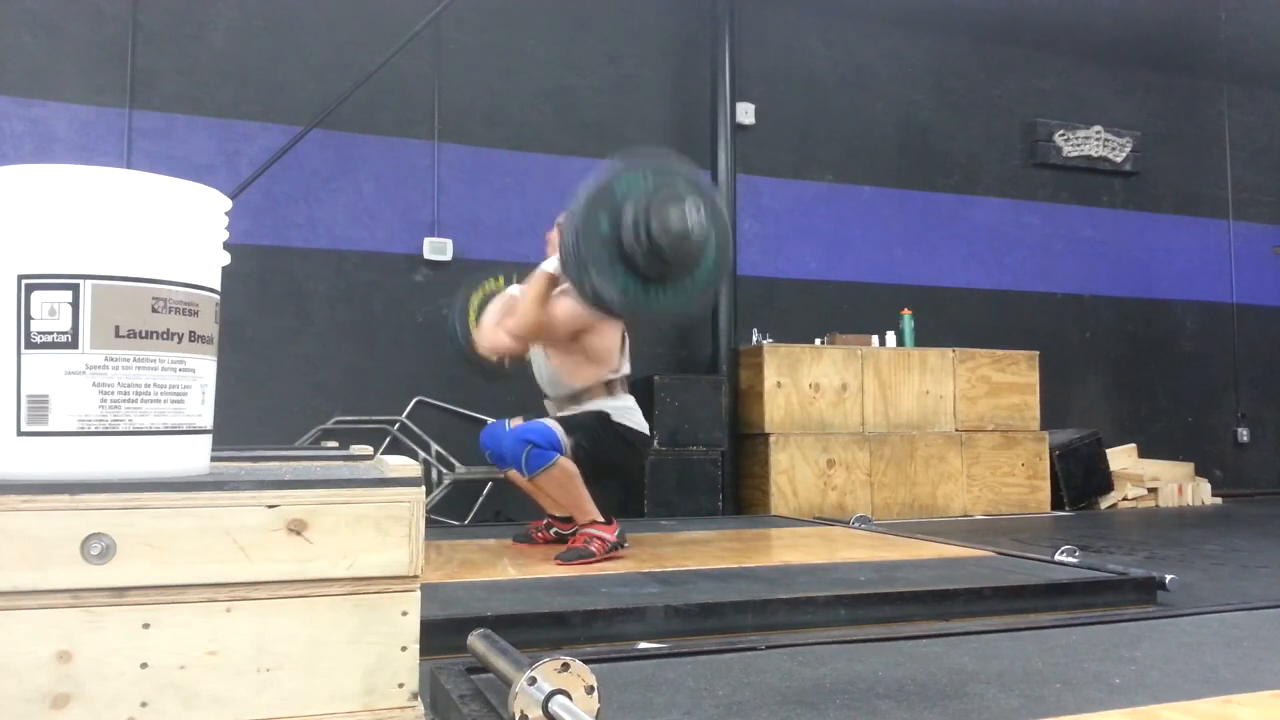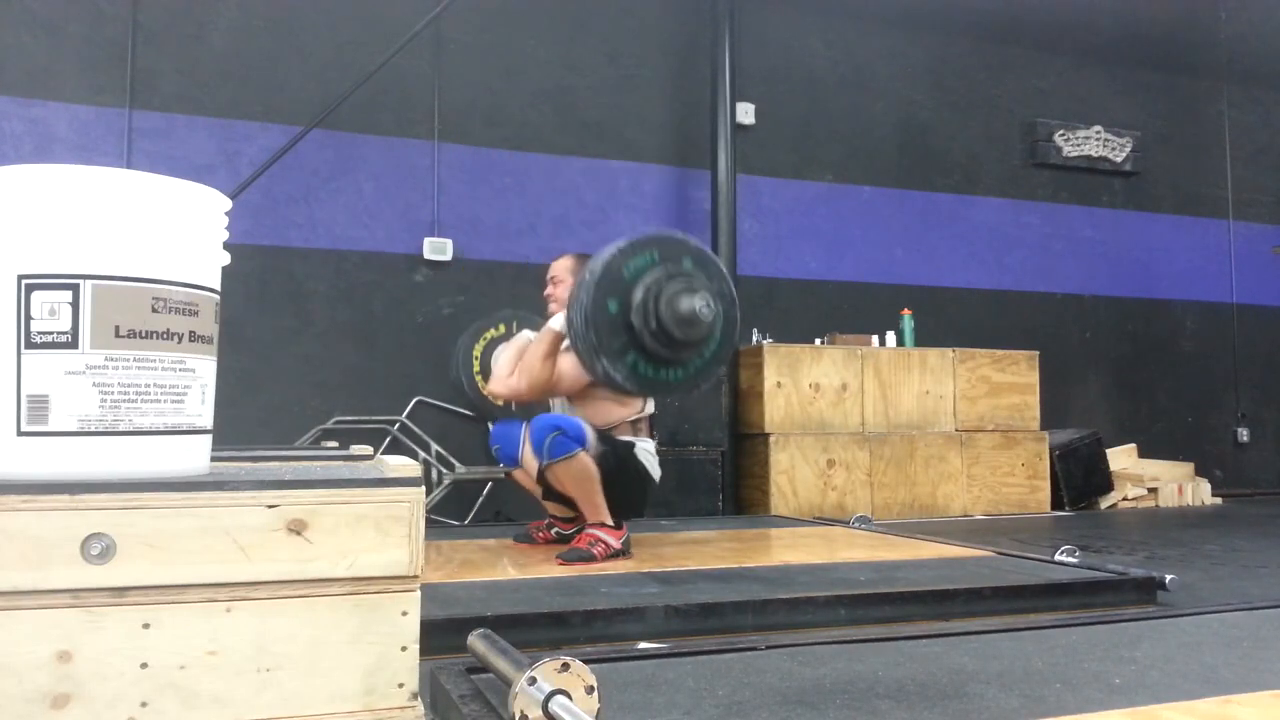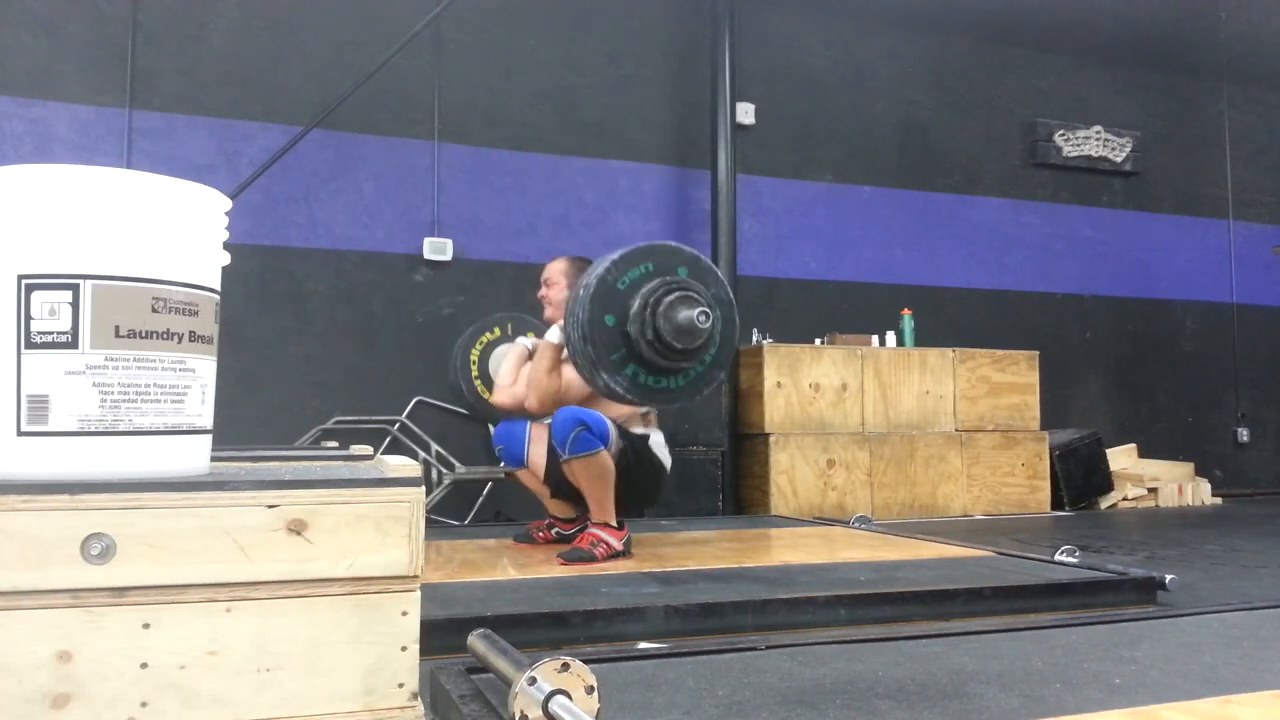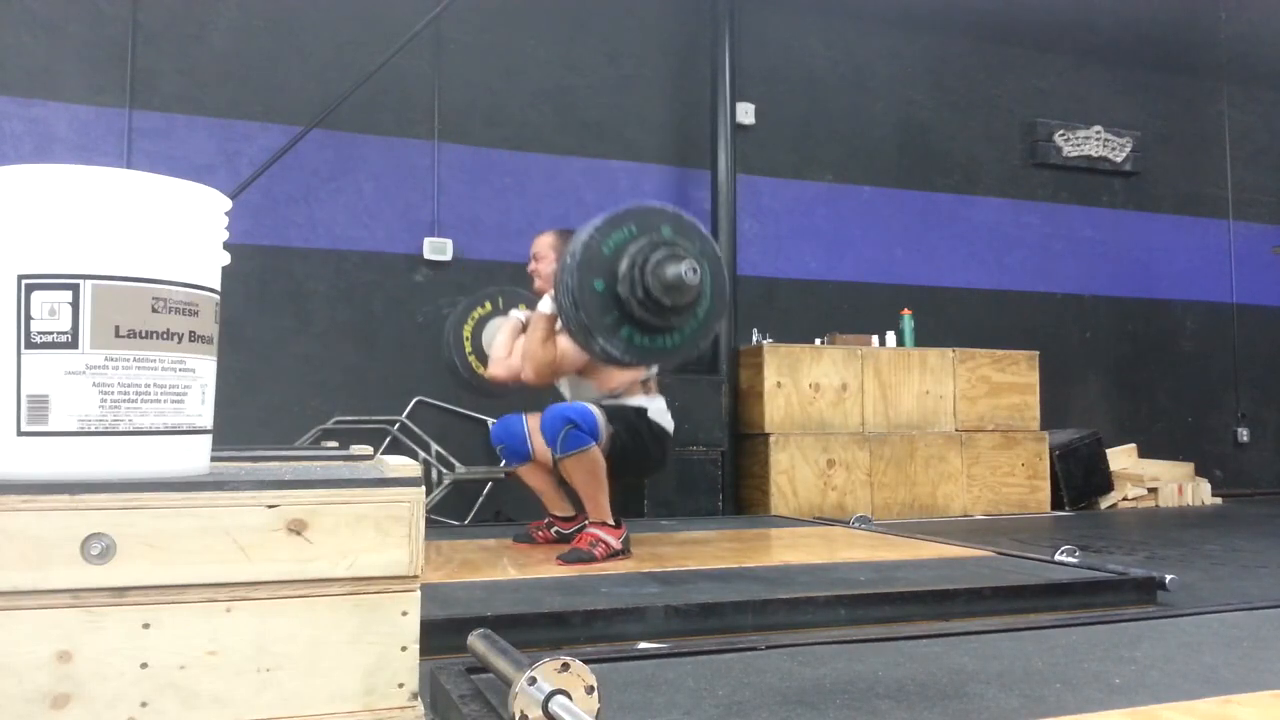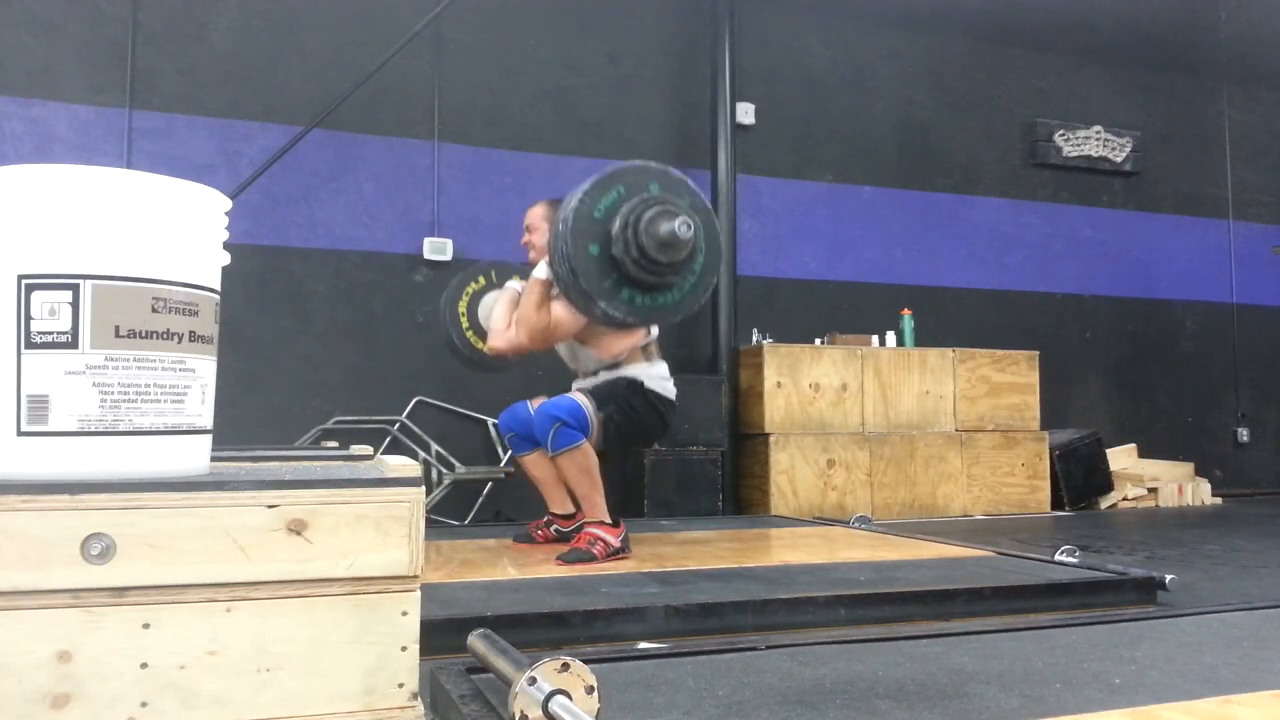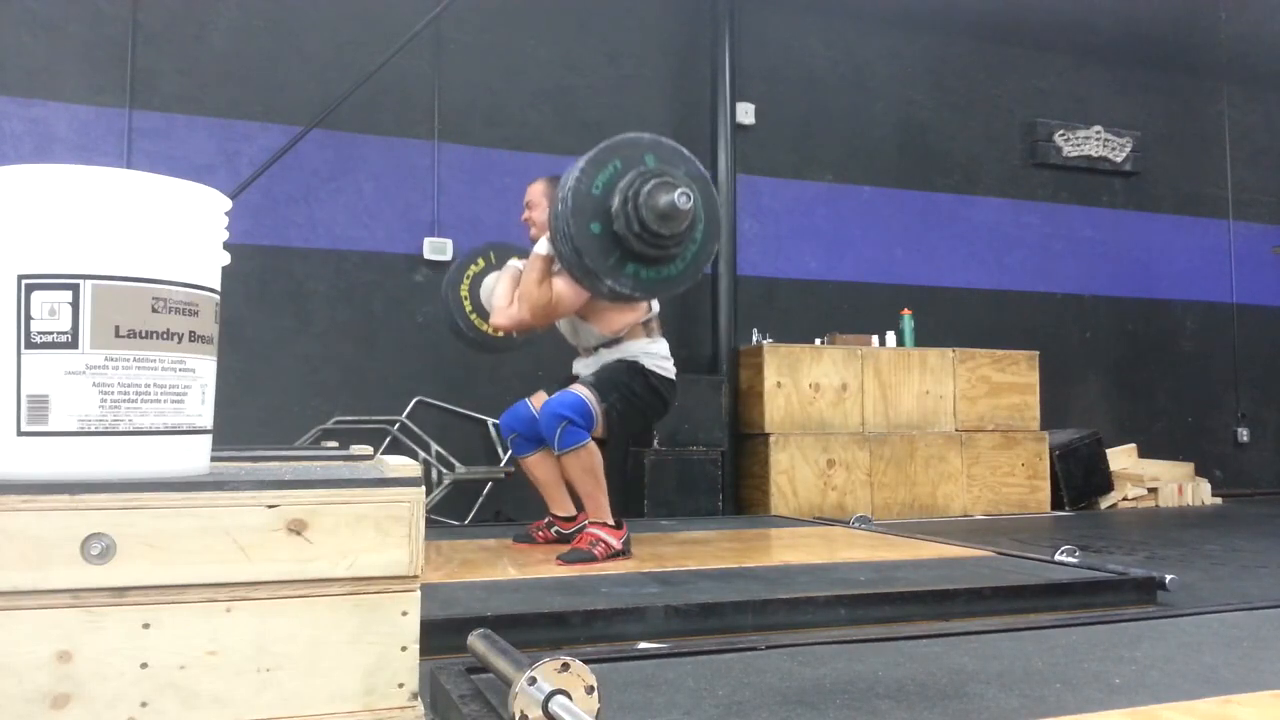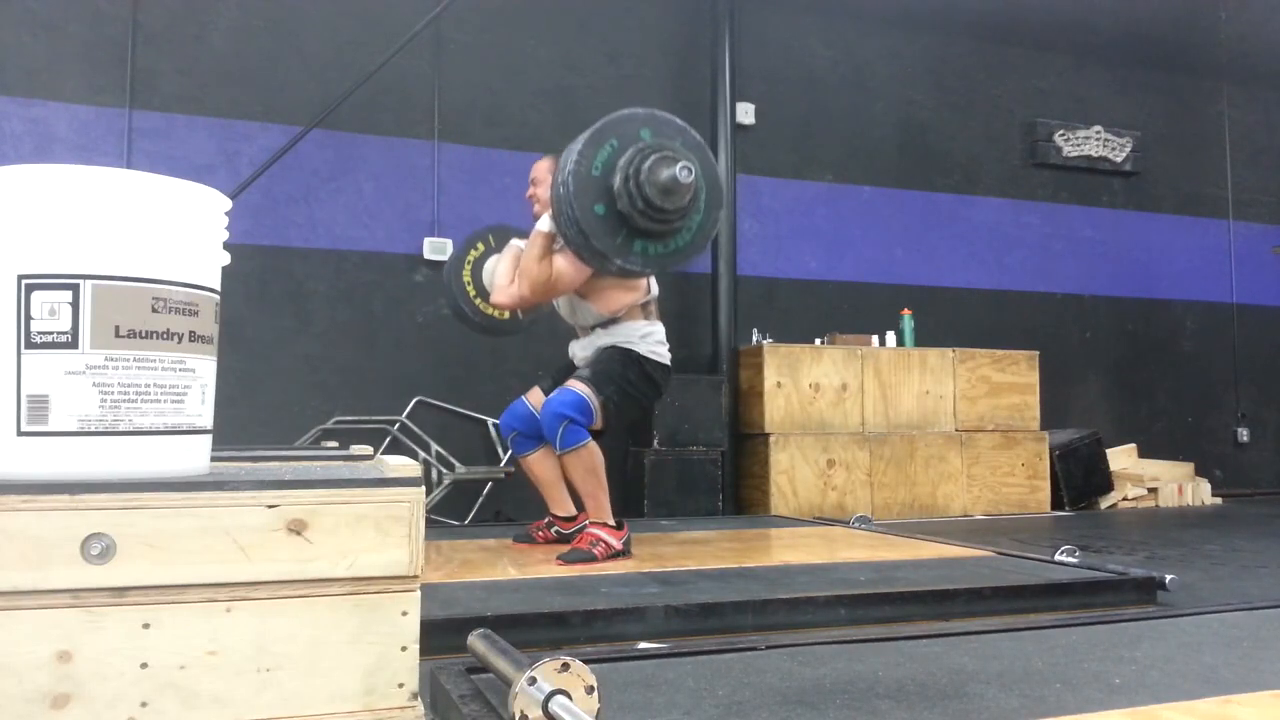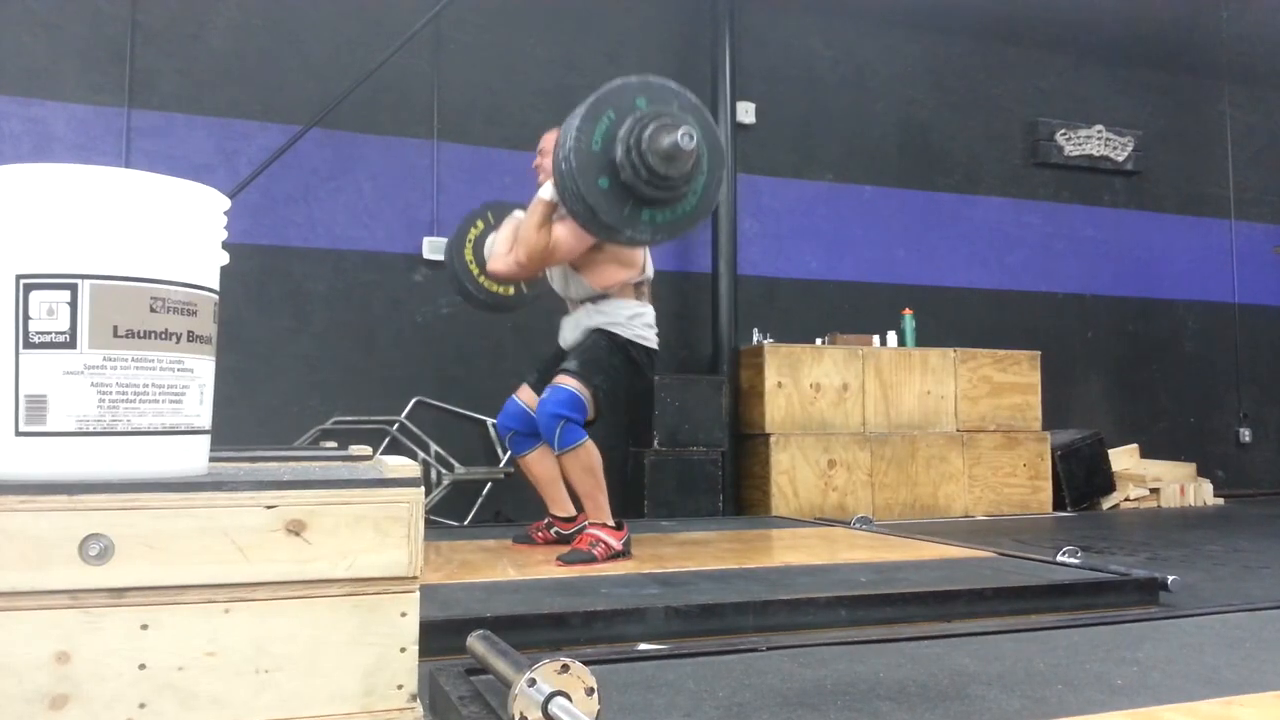
dt=0.2s
person 1, frame 1
left shoulder: (582, 296)
right shoulder: (554, 295)
left elbow: (519, 332)
right elbow: (487, 340)
left wrist: (549, 269)
right wrist: (512, 293)
left hip: (613, 431)
right hip: (581, 426)
left knee: (526, 440)
right knee: (494, 437)
left ankle: (600, 527)
right ankle: (565, 518)
person 1, frame 2
right shoulder: (562, 343)
left elbow: (529, 389)
right elbow: (498, 387)
left wrist: (555, 324)
right wrist: (522, 340)
left hip: (627, 471)
right hip: (591, 460)
left knee: (550, 428)
right knee: (504, 432)
left ankle: (607, 530)
right ankle: (567, 521)
person 1, frame 3
right shoulder: (559, 347)
left elbow: (538, 402)
right elbow: (503, 396)
left wrist: (554, 338)
right wrist: (523, 344)
left hip: (639, 466)
right hip: (599, 457)
left knee: (571, 423)
right knee: (507, 434)
left ankle: (609, 531)
right ankle: (567, 521)
person 1, frame 4
right shoulder: (556, 319)
left elbow: (536, 373)
right elbow: (498, 369)
left wrist: (547, 307)
right wrist: (517, 317)
left hip: (642, 429)
right hip: (603, 427)
left knee: (562, 419)
right knee: (506, 432)
left ankle: (606, 530)
right ankle: (567, 521)
person 1, frame 5
right shoulder: (555, 286)
left elbow: (533, 338)
right elbow: (499, 341)
left wrist: (542, 272)
right wrist: (513, 287)
left hip: (642, 393)
right hip: (606, 390)
left knee: (552, 416)
right knee: (514, 423)
left ankle: (605, 529)
right ankle: (566, 519)
person 1, frame 6
right shoulder: (557, 264)
left elbow: (535, 314)
right elbow: (502, 317)
left wrist: (543, 247)
right wrist: (514, 266)
left hip: (641, 371)
right hip: (601, 370)
left knee: (559, 415)
right knee: (516, 423)
left ankle: (607, 531)
right ankle: (566, 521)
person 1, frame 7
right shoulder: (559, 241)
left elbow: (533, 291)
right elbow: (502, 296)
left wrist: (546, 224)
right wrist: (516, 245)
left hip: (634, 355)
right hip: (593, 355)
left knee: (561, 414)
right knee: (517, 422)
left ankle: (607, 531)
right ankle: (566, 521)
person 1, frame 8
right shoulder: (560, 217)
left elbow: (532, 253)
right elbow: (499, 264)
left wrist: (549, 192)
right wrist: (519, 218)
left hip: (621, 336)
right hip: (584, 335)
left knee: (556, 414)
right knee: (515, 420)
left ankle: (607, 531)
right ankle: (567, 521)
